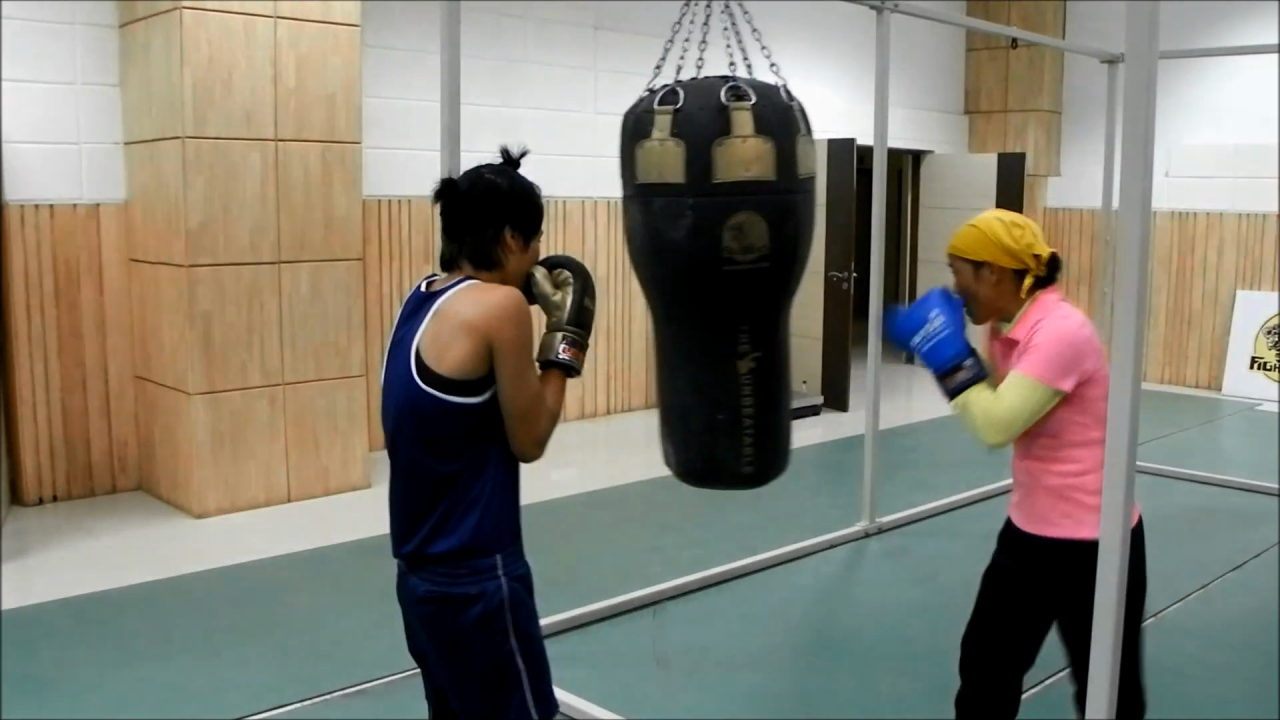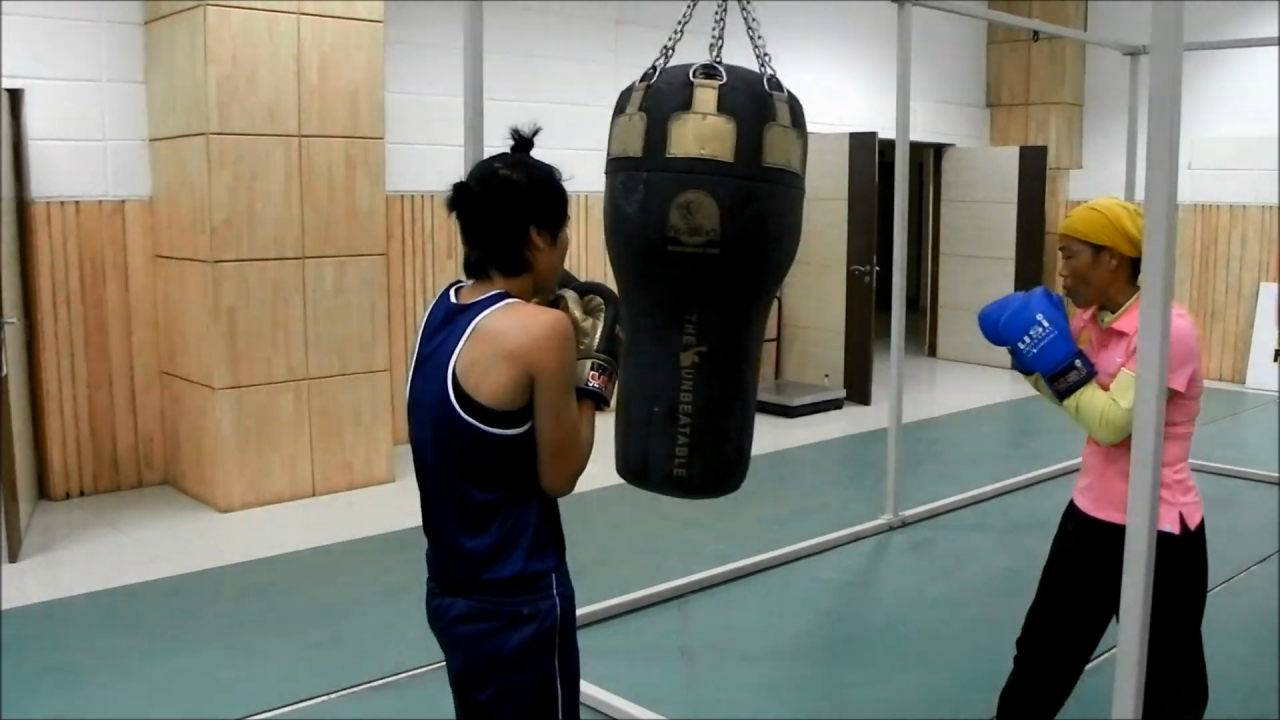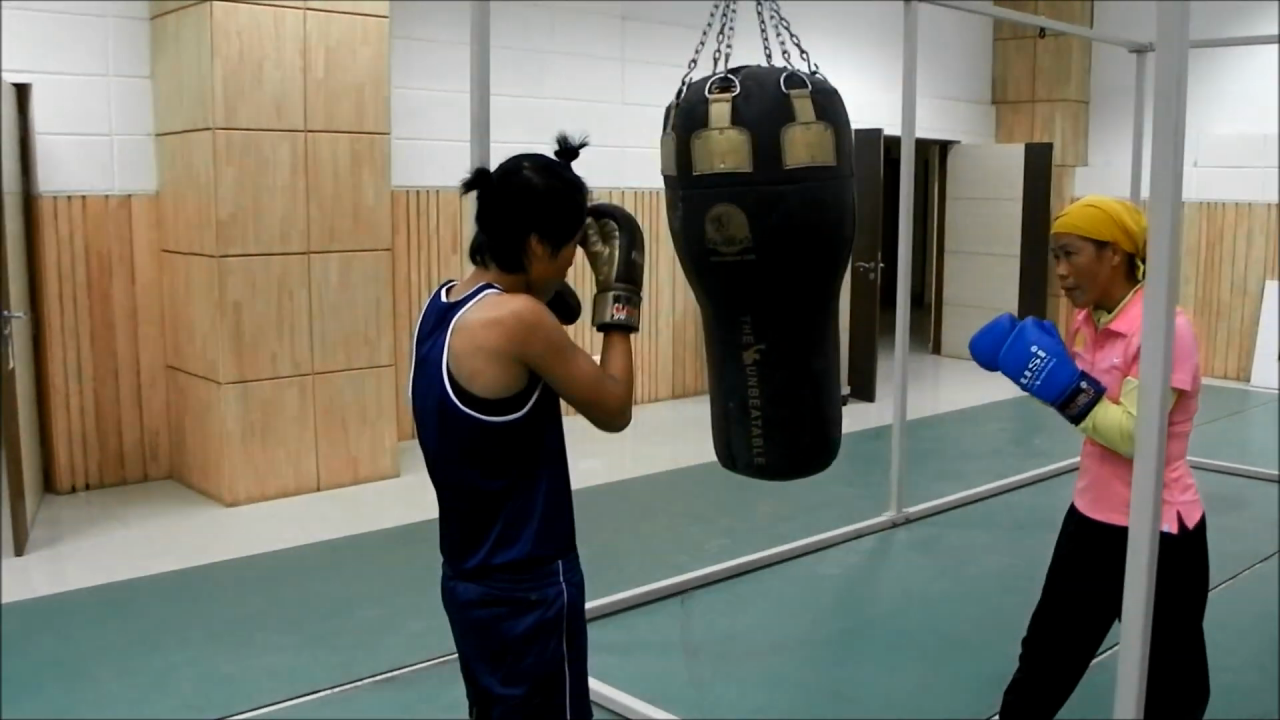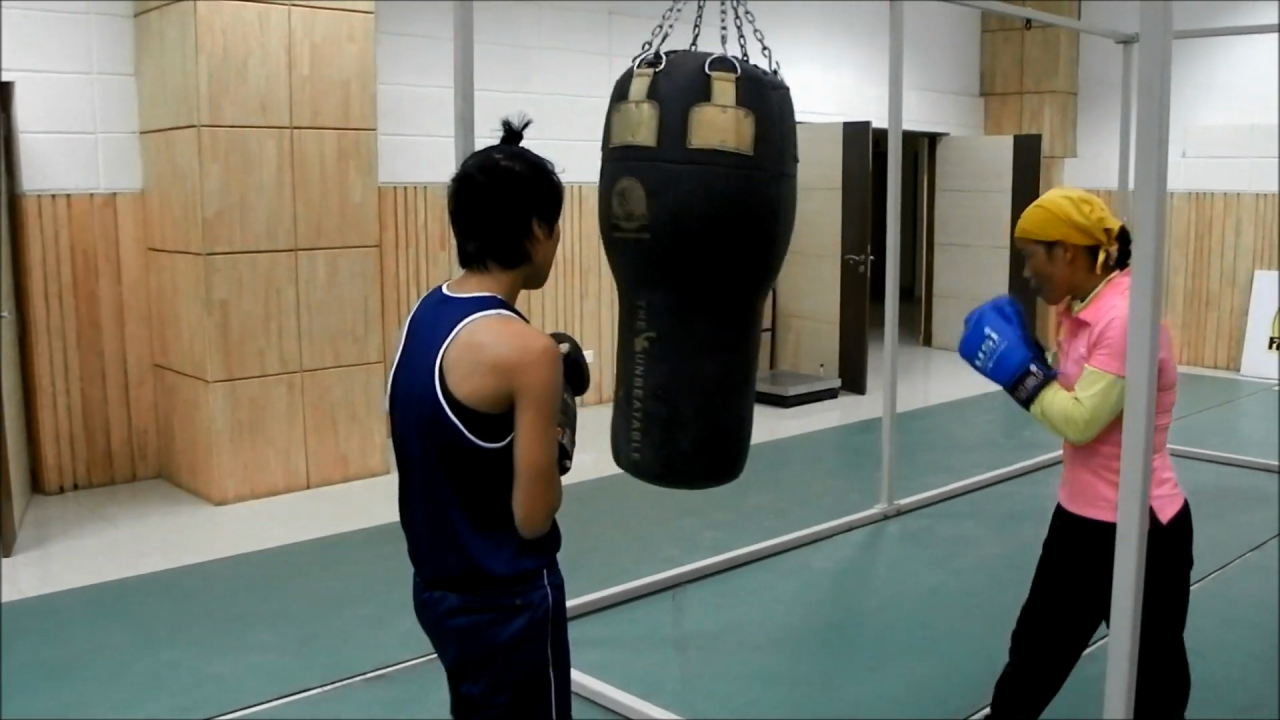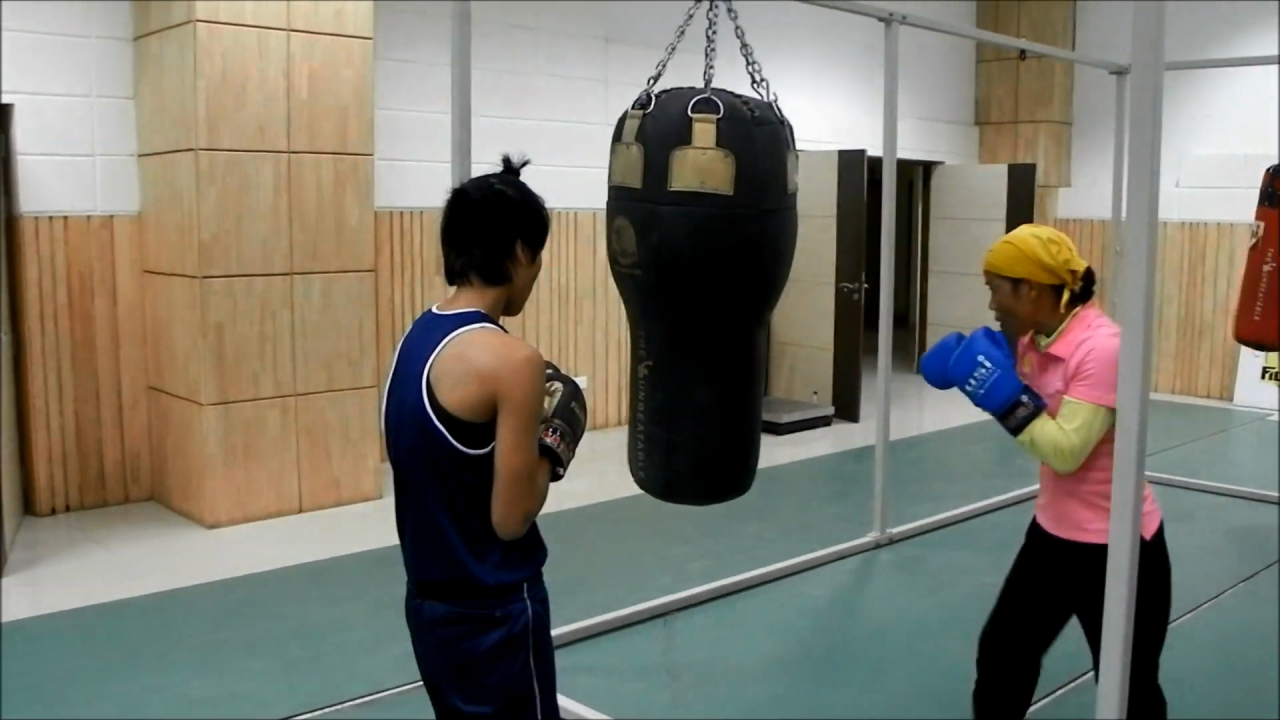
dt=1s
person 1, frame 1
left shoulder: (421, 300)
right shoulder: (499, 305)
right elbow: (529, 440)
right wrist: (566, 334)
left hip: (423, 571)
right hip: (475, 577)
person 1, frame 2
left shoulder: (444, 308)
right shoulder: (540, 330)
right elbow: (559, 476)
right wrist: (594, 363)
left hip: (453, 588)
right hip: (516, 601)
person 1, frame 3
left shoulder: (443, 305)
right shoulder: (517, 319)
right elbow: (613, 411)
right wrist: (618, 296)
left hip: (470, 576)
right hip: (528, 586)
person 1, frame 4
left shoulder: (426, 314)
right shoulder: (523, 348)
right elbow: (533, 516)
right wrist: (555, 432)
left hip: (439, 583)
right hip: (504, 599)
person 1, frame 5
left shoulder: (417, 338)
right shoulder: (510, 360)
right elbow: (511, 518)
right wrist: (556, 441)
left hip: (431, 600)
right hip: (493, 612)
person 2, frame 1
left shoulder: (1060, 329)
right shoulder: (1015, 328)
left elbow: (996, 425)
right elbow: (1001, 402)
left wrist: (946, 354)
left hip: (1090, 541)
right hip: (1032, 531)
right knee: (984, 665)
person 2, frame 2
left shoulder: (1169, 329)
right shoulder: (1093, 319)
left elbow: (1109, 423)
right elbow: (1069, 400)
left wrist: (1056, 353)
right wrist: (1027, 350)
left hip: (1155, 534)
right hip: (1090, 517)
right knee: (1041, 652)
person 2, frame 3
left shoulder: (1165, 329)
right shoulder: (1087, 320)
left elbow: (1132, 436)
left wrist: (1063, 384)
right wrist: (1028, 365)
left hip: (1156, 535)
right hip: (1091, 519)
right knee: (1046, 651)
person 2, frame 4
left shoulder: (1127, 318)
right shoulder: (1075, 308)
left elbow: (1081, 422)
left wrist: (1015, 367)
right wrist: (1026, 356)
right hip: (1078, 515)
right knee: (1036, 643)
person 2, frame 5
left shoulder: (1103, 348)
right shoulder: (1033, 340)
left elbow: (1066, 452)
right elbow: (1032, 414)
left wrist: (1005, 395)
right wrist: (972, 373)
left hip: (1115, 549)
right hip: (1052, 533)
right knee: (1001, 651)
